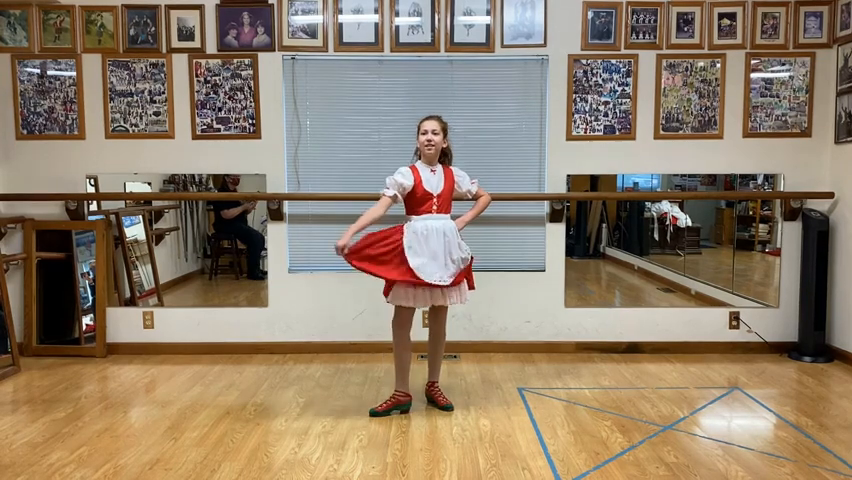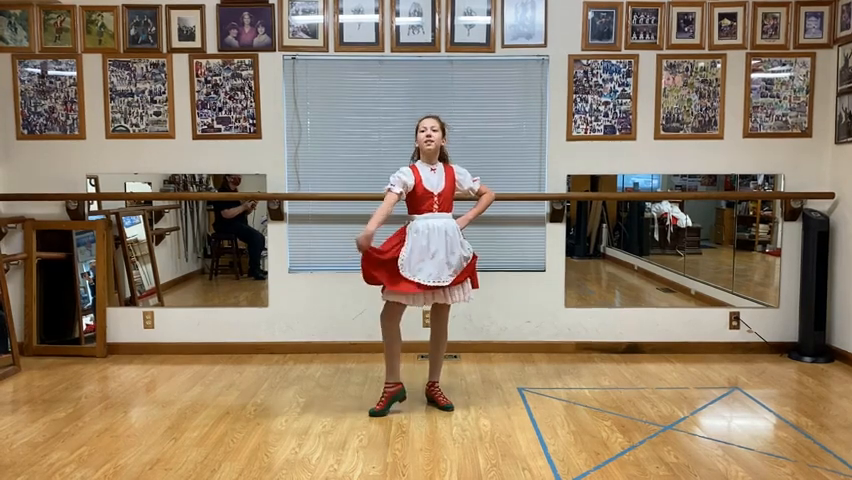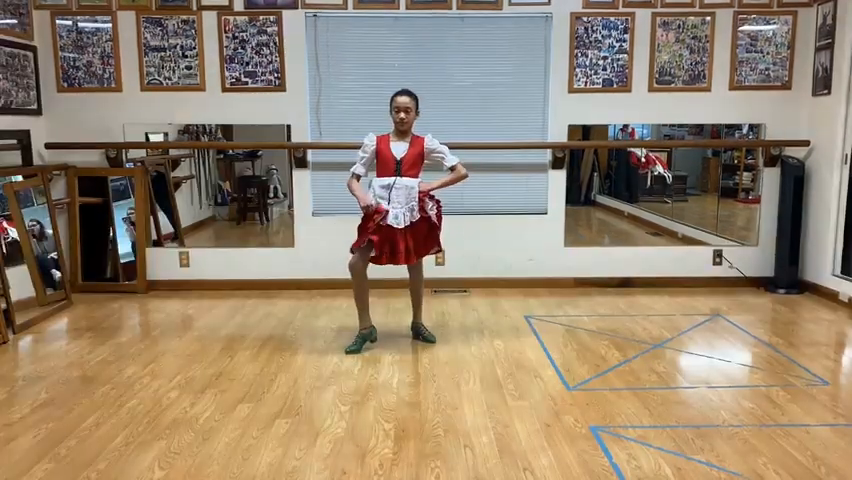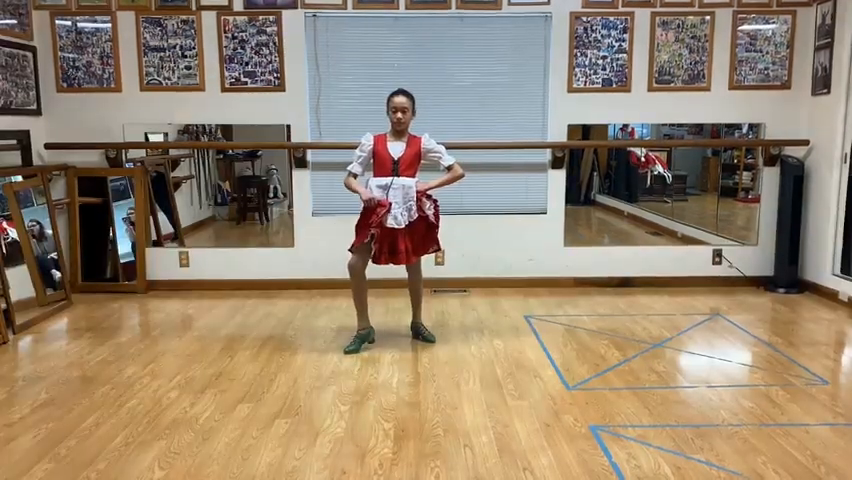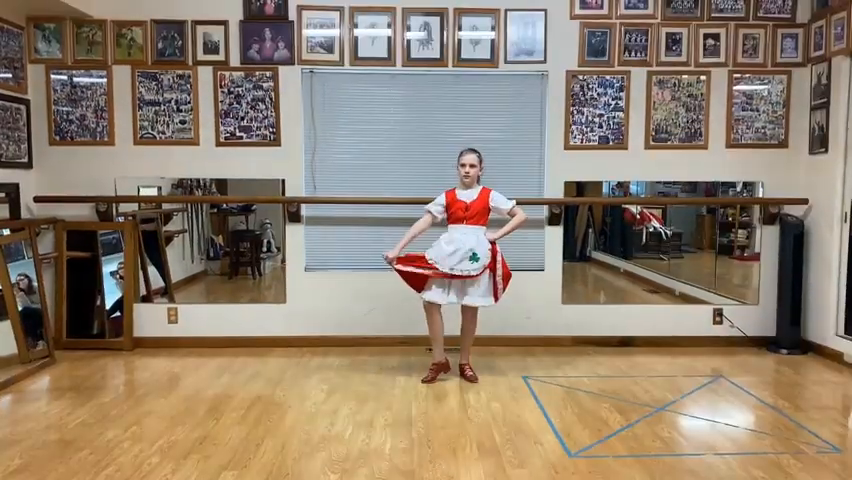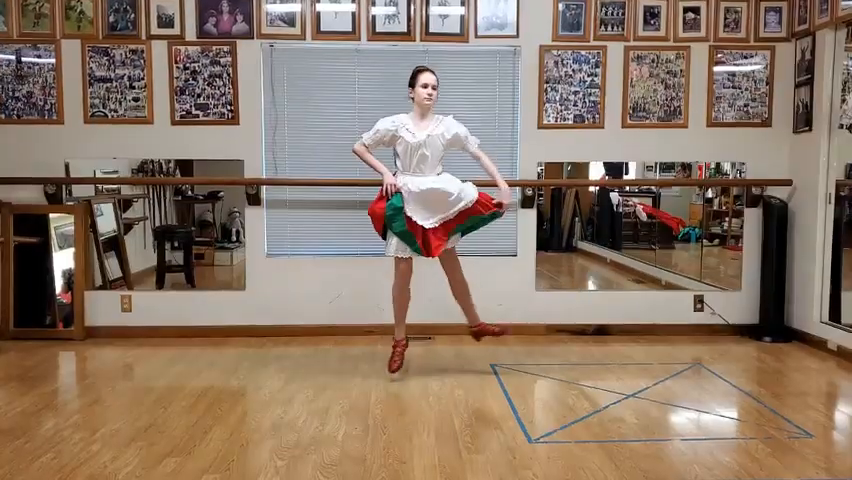
dt=0.5s
person 1, frame 1
left shoulder: (454, 175)
right shoulder: (405, 175)
left elbow: (484, 197)
right elbow: (380, 207)
left wrist: (462, 221)
right wrist: (348, 234)
left hip: (444, 248)
right hip: (411, 249)
left knee: (439, 321)
right knee: (401, 322)
left ankle: (433, 386)
right ankle: (401, 393)
person 1, frame 2
left shoulder: (455, 174)
right shoulder: (407, 174)
left elbow: (488, 195)
right elbow: (388, 204)
left wrist: (464, 220)
right wrist: (369, 228)
left hip: (443, 252)
right hip: (412, 250)
left knee: (440, 320)
right knee: (389, 314)
left ankle: (433, 386)
right ankle: (392, 385)
person 1, frame 3
left shoulder: (426, 144)
right shoulder: (375, 142)
left elbow: (461, 172)
right elbow: (353, 178)
left wrist: (431, 186)
right wrist: (361, 196)
left hip: (411, 210)
right hip: (379, 210)
left knee: (415, 266)
right knee: (356, 265)
left ankle: (417, 323)
right ankle: (365, 327)
person 1, frame 4
left shoulder: (423, 144)
right shoulder: (372, 143)
left elbow: (457, 172)
right elbow: (349, 179)
left wrist: (428, 186)
right wrist: (363, 190)
left hip: (410, 209)
right hip: (380, 209)
left knee: (413, 266)
right knee: (356, 264)
left ankle: (417, 323)
right ankle: (364, 326)
person 1, frame 5
left shoulder: (489, 196)
right shoulder: (447, 197)
left elbow: (520, 215)
right elbow: (423, 222)
left wrist: (496, 235)
right wrist: (397, 249)
left hip: (476, 254)
right hip: (447, 253)
left knee: (470, 309)
right knee: (430, 302)
person 1, frame 6
left shoulder: (448, 126)
right shoulder: (394, 124)
left elbow: (479, 155)
right elbow: (359, 148)
left wrist: (502, 185)
right wrist: (384, 172)
left hip: (440, 197)
right hip: (405, 198)
left knee: (451, 263)
right knee: (403, 272)
left ankle: (474, 323)
right ankle: (399, 341)
